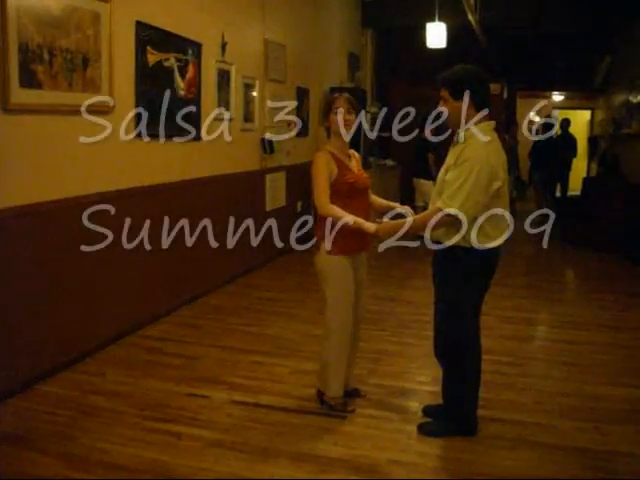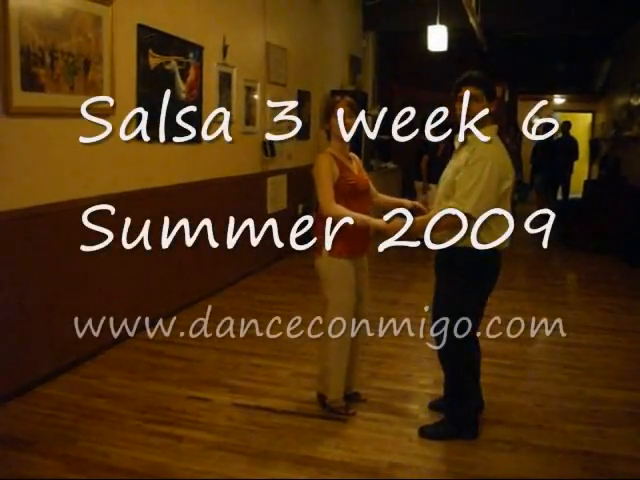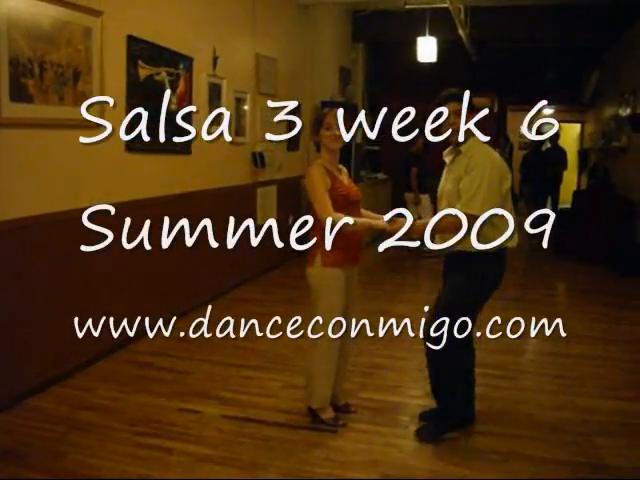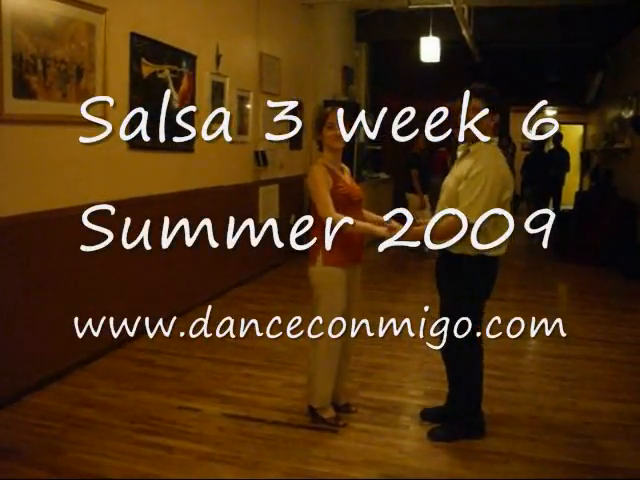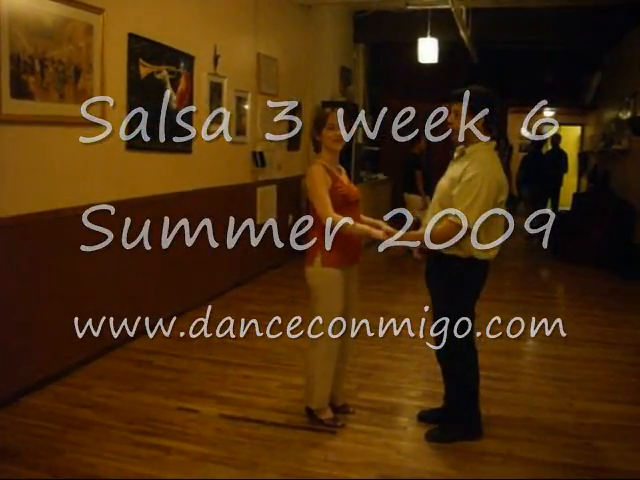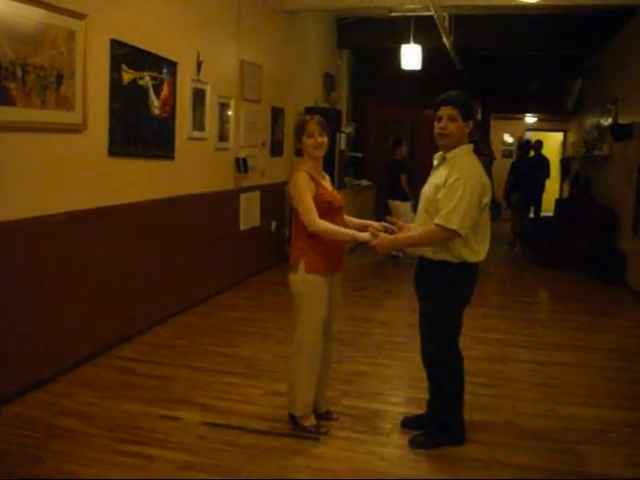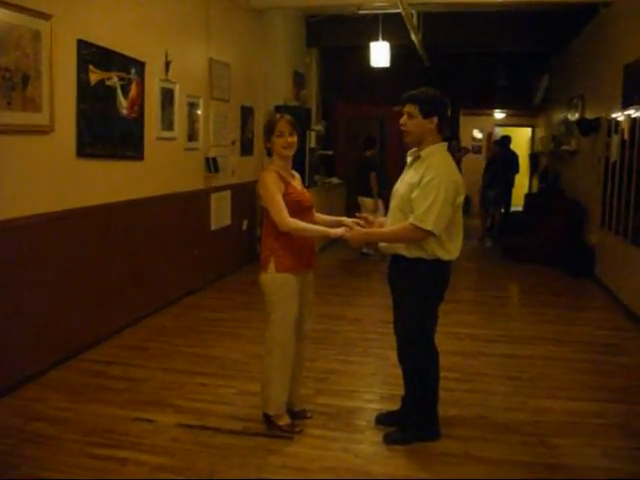
dt=0.7s
person 1, frame 1
left shoulder: (478, 151)
right shoulder: (472, 141)
left elbow: (449, 214)
left wrist: (397, 228)
right wrist: (413, 221)
left hip: (466, 257)
right hip: (459, 253)
left knee: (455, 338)
right knee: (452, 335)
left ankle: (460, 419)
right ankle: (455, 405)
person 1, frame 2
left shoulder: (488, 153)
right shoulder: (467, 145)
left elbow: (461, 216)
left wrist: (411, 227)
right wrist: (428, 212)
left hip: (470, 258)
right hip: (458, 254)
left knee: (454, 337)
right knee: (451, 332)
left ankle: (462, 420)
right ankle: (464, 398)
person 1, frame 3
left shoulder: (483, 159)
right shoulder: (454, 157)
left elbow: (467, 217)
left wrist: (419, 228)
right wrist: (424, 228)
left hip: (481, 260)
right hip: (461, 256)
left knee: (439, 332)
right knee: (454, 333)
left ankle: (453, 411)
right ankle: (455, 406)
person 1, frame 4
left shoulder: (488, 164)
right shoulder: (469, 154)
left elbow: (463, 223)
left wrist: (416, 233)
right wrist: (423, 230)
left hip: (471, 264)
right hip: (457, 259)
left knee: (462, 341)
right knee: (453, 339)
left ankle: (469, 419)
right ankle: (457, 406)
person 1, frame 5
left shoulder: (483, 169)
right shoulder: (465, 156)
left elbow: (457, 227)
left wrist: (408, 238)
right wrist: (423, 240)
left hip: (460, 266)
right hip: (447, 261)
left knee: (456, 344)
right knee: (446, 341)
left ankle: (467, 421)
right ankle: (454, 407)
person 1, frame 6
left shoulder: (466, 172)
right shoulder: (445, 163)
left elbow: (446, 231)
left wrist: (394, 242)
right wrist: (410, 229)
left hip: (451, 271)
right hip: (435, 266)
left knee: (442, 348)
right knee: (433, 346)
left ankle: (449, 427)
right ankle: (437, 413)
person 1, frame 7
left shoulder: (439, 170)
right shoulder: (417, 160)
left elbow: (420, 229)
left wrist: (368, 236)
right wrist: (381, 223)
left hip: (423, 269)
right hip: (407, 264)
left knee: (418, 345)
right knee: (408, 343)
left ankle: (424, 423)
right ankle: (411, 409)
person 2, frame 1
left shoulder: (355, 156)
right shoulder: (324, 158)
left elbow: (366, 197)
right elbow: (324, 206)
left wrist: (395, 207)
right wrist: (366, 225)
left hip: (356, 249)
right hip: (333, 248)
left knee: (354, 318)
right knee: (340, 319)
left ankle: (343, 381)
right ankle: (329, 389)
person 2, frame 2
left shoulder: (355, 159)
right shoulder: (325, 161)
left elbow: (372, 197)
right elbow: (329, 208)
left wrist: (404, 203)
right wrist: (376, 223)
left hip: (357, 251)
right hip: (334, 251)
left knee: (356, 319)
right knee: (339, 321)
left ankle: (346, 384)
right ankle: (330, 393)
person 2, frame 3
left shoulder: (343, 170)
right shoulder: (316, 172)
right elbow: (328, 217)
left wrist: (386, 219)
right wrist: (378, 225)
left hip: (347, 260)
right hip: (326, 261)
left knee: (343, 330)
right knee: (327, 331)
left ankle: (335, 395)
right ankle: (318, 403)
person 2, frame 4
left shoulder: (345, 170)
right shoulder: (319, 171)
right elbow: (330, 216)
left wrist: (385, 221)
right wrist: (374, 230)
left hip: (350, 259)
right hip: (328, 260)
left knee: (343, 329)
right knee: (327, 331)
left ankle: (336, 394)
right ankle: (319, 403)
person 2, frame 5
left shoulder: (340, 170)
right shoulder: (317, 171)
right elbow: (329, 217)
left wrist: (378, 223)
right wrist: (370, 232)
left hip: (346, 260)
right hip: (326, 261)
left knee: (342, 331)
right knee: (325, 332)
left ankle: (334, 395)
right ankle: (317, 404)
person 2, frame 6
left shoulder: (325, 177)
right shoulder: (300, 178)
right elbow: (314, 224)
left wrist: (369, 224)
right wrist: (358, 236)
left hip: (330, 266)
right hip: (309, 267)
left knee: (325, 336)
right knee: (308, 338)
left ankle: (317, 402)
right ankle: (300, 410)
person 2, frame 7
left shoulder: (295, 175)
right shoulder: (269, 177)
left elbow: (308, 215)
right elbow: (284, 222)
left wrist: (340, 220)
right wrist: (331, 233)
left hip: (301, 264)
right hip: (280, 266)
left knee: (298, 335)
right knee: (281, 337)
left ankle: (290, 400)
right ankle: (274, 410)
